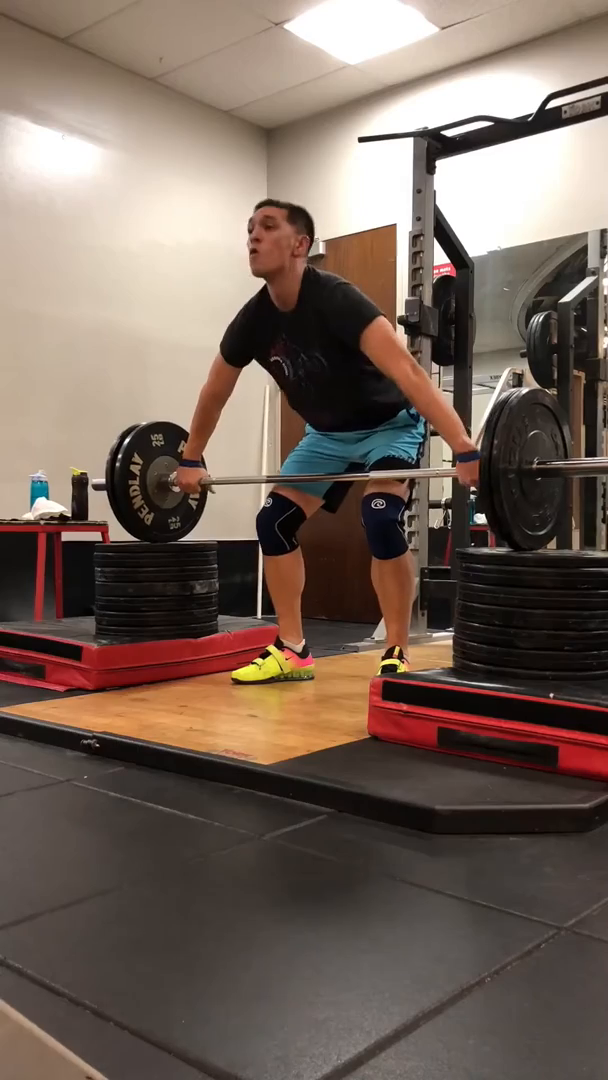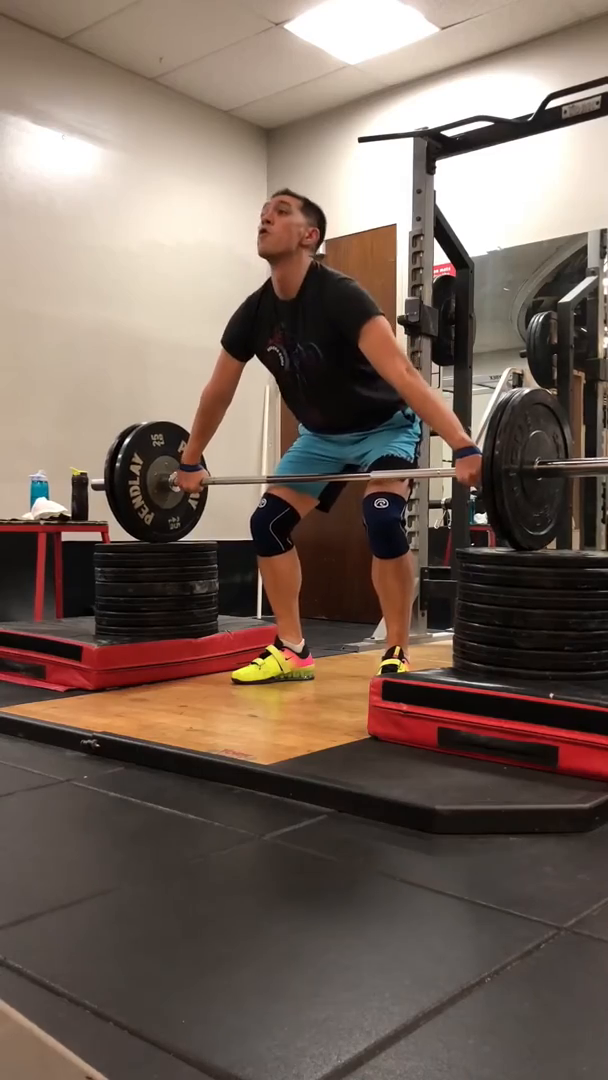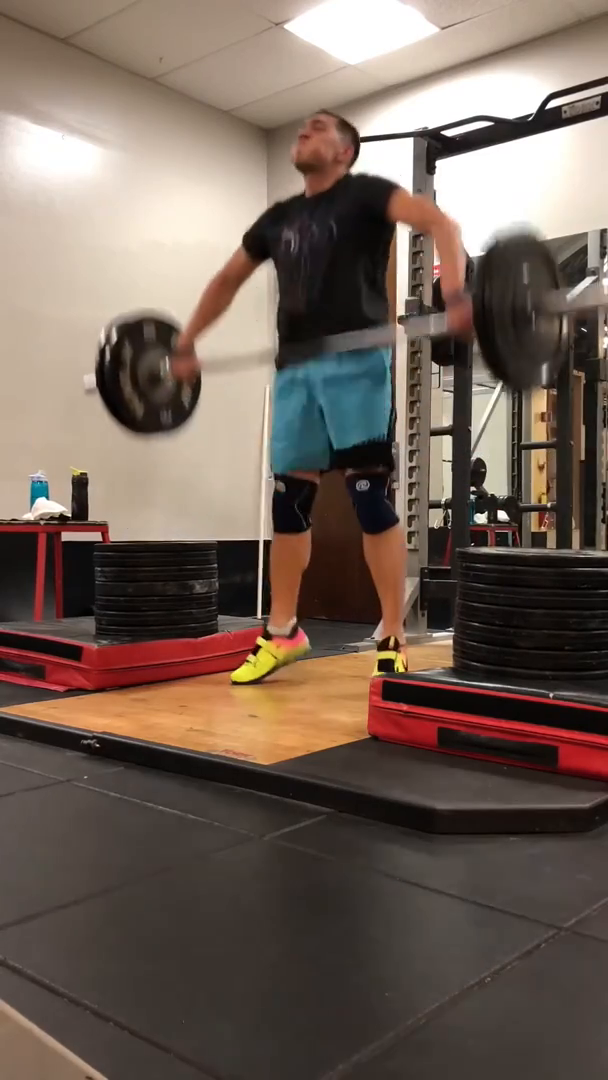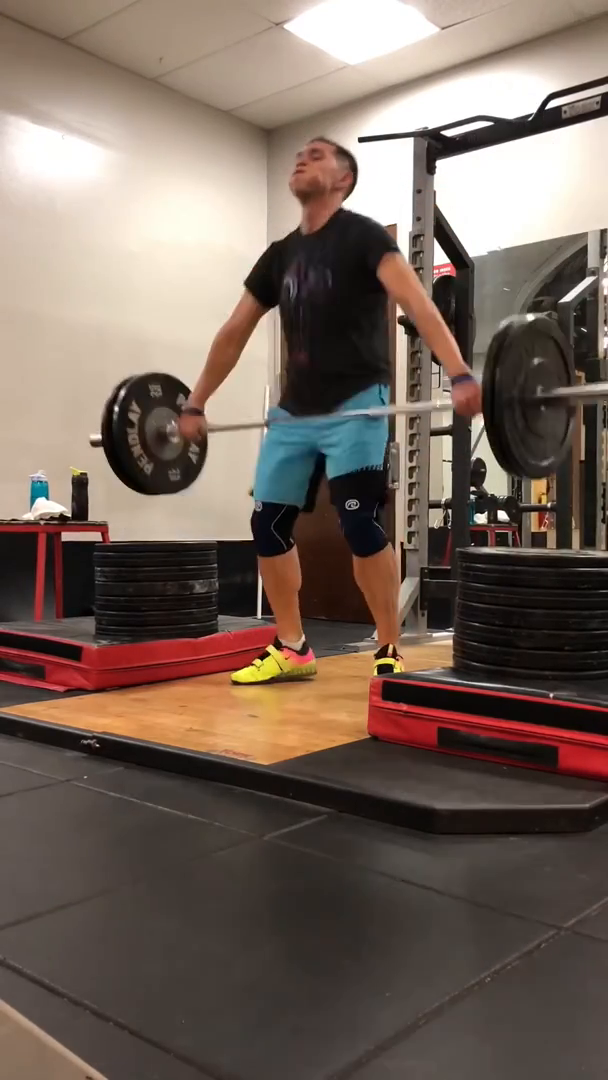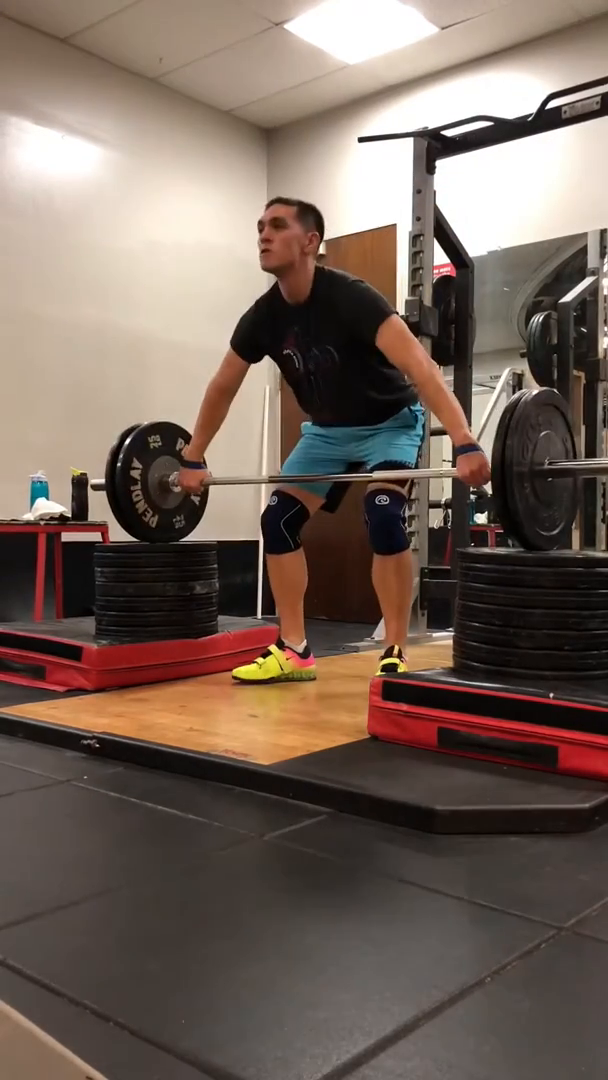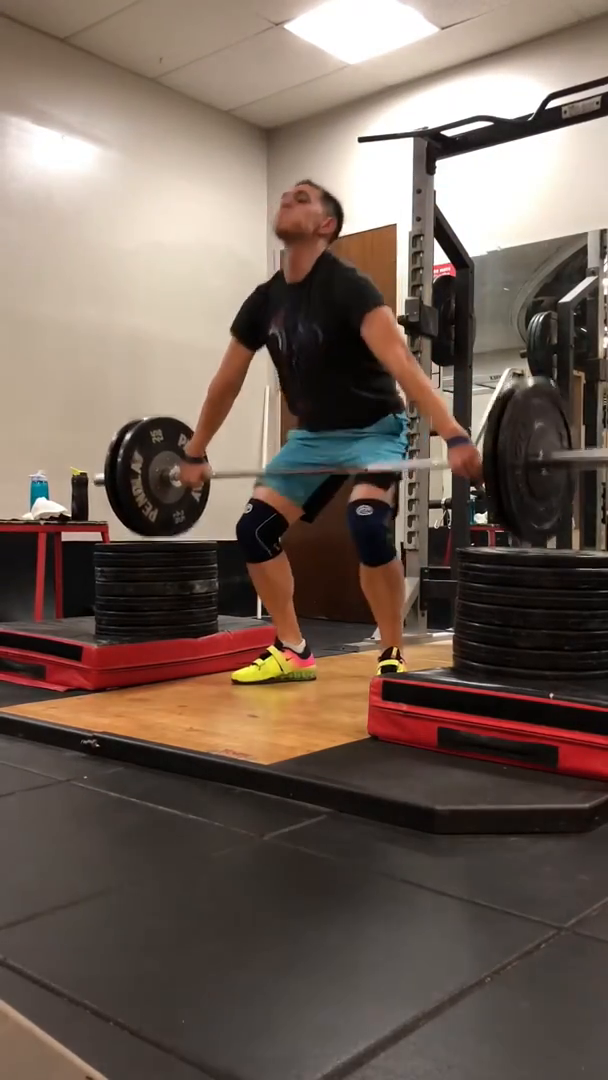
dt=0.7s
person 1, frame 1
left shoulder: (336, 300)
right shoulder: (252, 322)
left elbow: (407, 372)
right elbow: (215, 393)
left wrist: (466, 453)
right wrist: (191, 460)
left hip: (388, 425)
right hip: (328, 431)
left knee: (380, 520)
right knee: (275, 520)
left ankle: (397, 657)
right ankle: (292, 651)
person 1, frame 2
left shoulder: (339, 296)
right shoulder: (253, 314)
left elbow: (401, 373)
right elbow: (217, 393)
left wrist: (465, 450)
right wrist: (190, 462)
left hip: (384, 426)
right hip: (322, 434)
left knee: (382, 520)
right knee: (268, 521)
left ankle: (396, 656)
right ankle: (291, 650)
person 1, frame 3
left shoulder: (362, 193)
right shoulder: (279, 217)
left elbow: (440, 224)
right elbow: (227, 279)
left wrist: (454, 292)
right wrist: (186, 345)
left hip: (356, 363)
right hip: (298, 368)
left knee: (367, 492)
right knee: (290, 500)
left ankle: (392, 646)
right ankle: (281, 633)
person 1, frame 4
left shoulder: (361, 235)
right shoulder: (278, 255)
left elbow: (415, 302)
right elbow: (233, 335)
left wrist: (459, 375)
right wrist: (196, 405)
left hip: (356, 402)
right hip: (295, 410)
left knee: (358, 517)
right knee: (268, 520)
left ankle: (390, 655)
right ankle: (291, 649)
person 1, frame 5
left shoulder: (350, 297)
right shoulder: (262, 317)
left elbow: (421, 367)
right elbow: (222, 389)
left wrist: (465, 444)
right wrist: (193, 459)
left hip: (388, 422)
right hip: (326, 428)
left knee: (383, 516)
right knee: (278, 518)
left ankle: (395, 656)
right ankle: (293, 651)
person 1, frame 6
left shoulder: (346, 287)
right shoulder: (265, 300)
left elbow: (400, 362)
right elbow: (227, 381)
left wrist: (455, 438)
right wrist: (196, 454)
left hip: (372, 429)
right hip: (312, 435)
left knee: (368, 524)
right knee: (254, 527)
left ankle: (393, 658)
right ankle: (291, 651)
